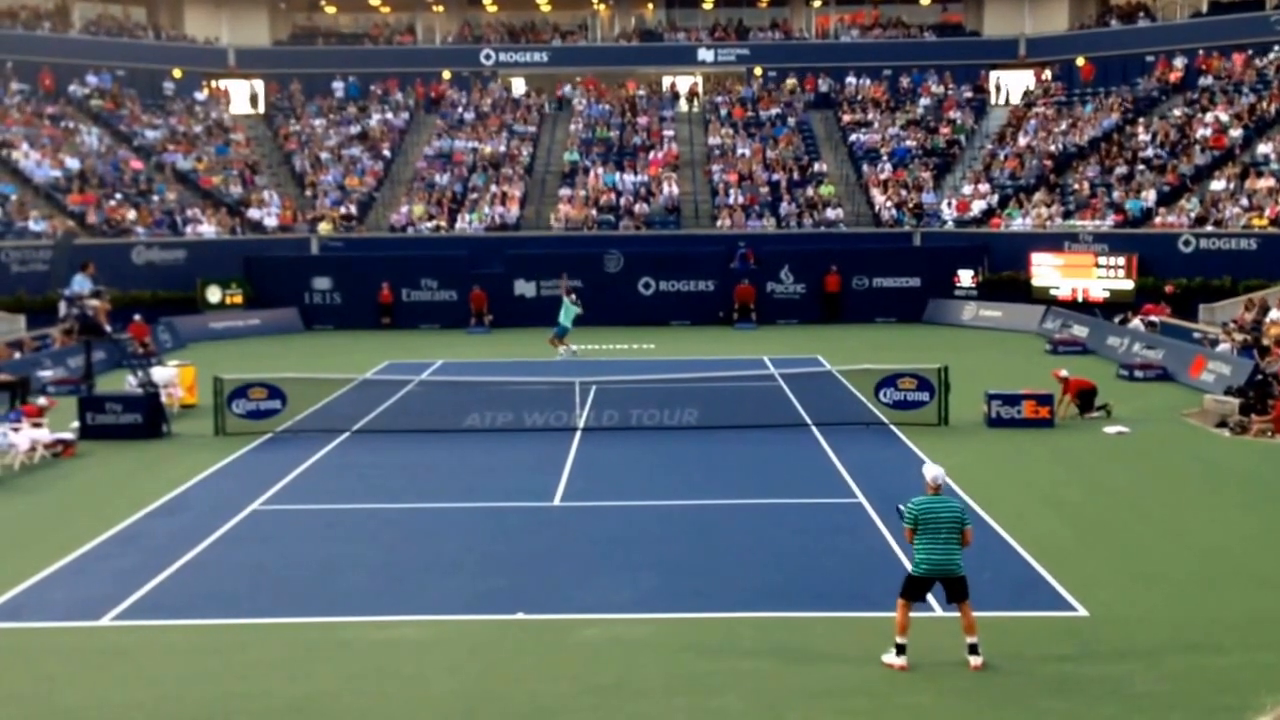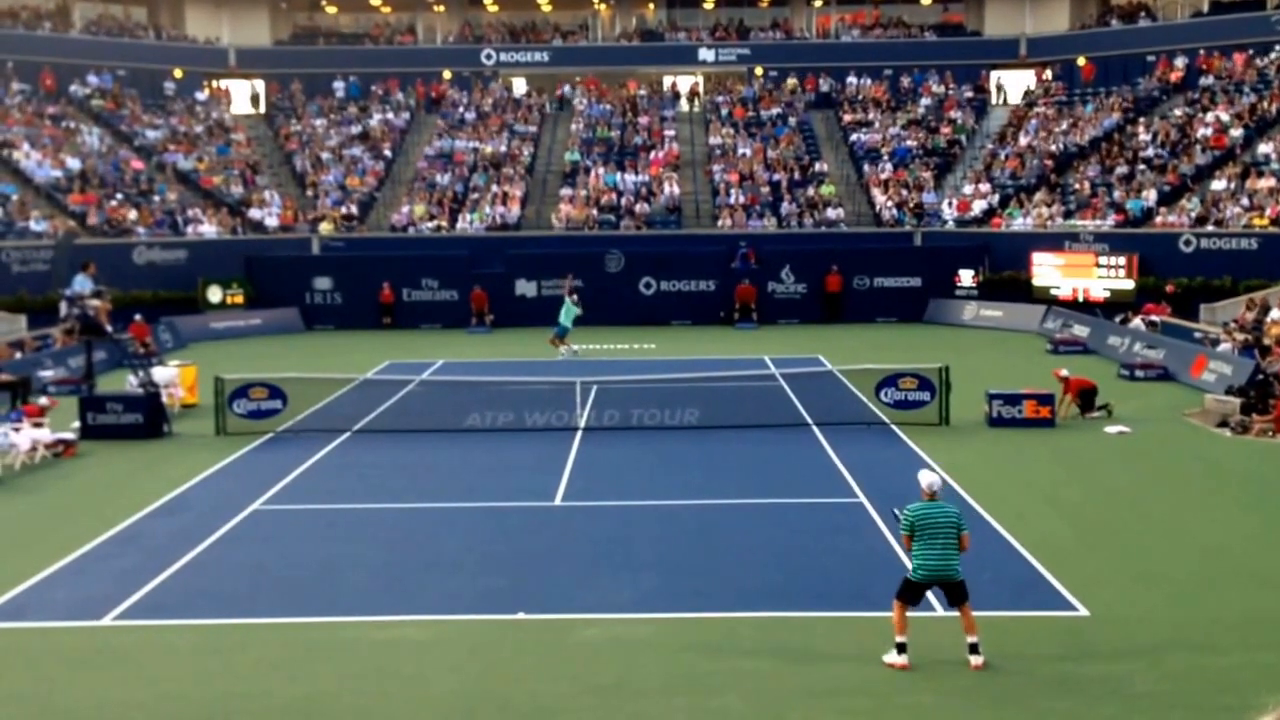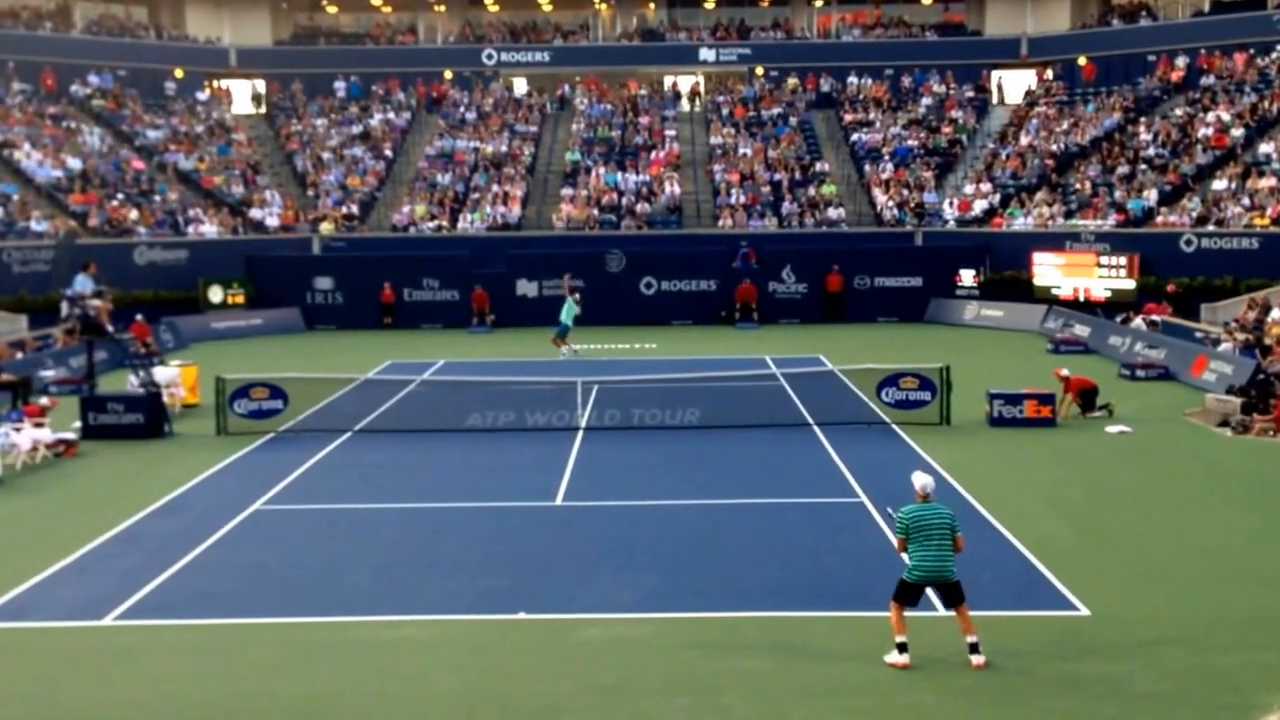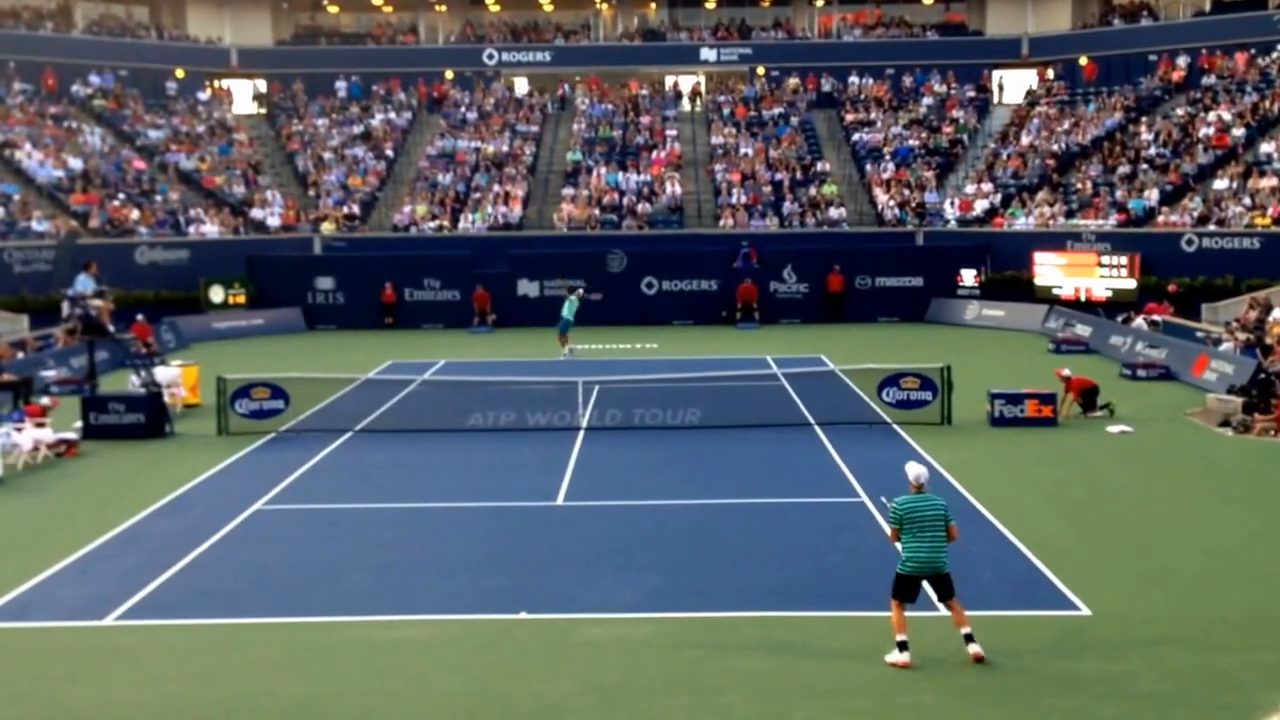
dt=0.1s
person 1, frame 1
left shoulder: (914, 505)
right shoulder: (958, 506)
left elbow: (910, 538)
right elbow: (968, 540)
left hip: (923, 567)
right hip: (953, 567)
left knee: (903, 605)
right knee: (964, 607)
left ankle: (900, 655)
right ankle: (974, 654)
person 1, frame 2
left shoulder: (910, 512)
right shoulder: (953, 512)
left elbow: (907, 544)
right elbow: (964, 546)
left hip: (922, 572)
right hip: (950, 572)
left knee: (899, 606)
right knee: (964, 608)
left ankle: (900, 654)
right ankle: (975, 654)
person 1, frame 3
left shoulder: (905, 514)
right shoulder: (947, 513)
left elbow: (901, 548)
right elbow: (959, 546)
left hip: (917, 573)
right hip: (946, 573)
left knee: (896, 607)
right knee: (961, 609)
left ankle: (901, 654)
right ankle: (976, 654)
person 1, frame 4
left shoulder: (898, 505)
right shoulder: (940, 503)
left elbow: (894, 538)
right elbow: (953, 536)
left hip: (910, 566)
right hip: (938, 565)
left knee: (897, 605)
right knee: (953, 604)
left ankle: (902, 654)
right ankle: (972, 645)
